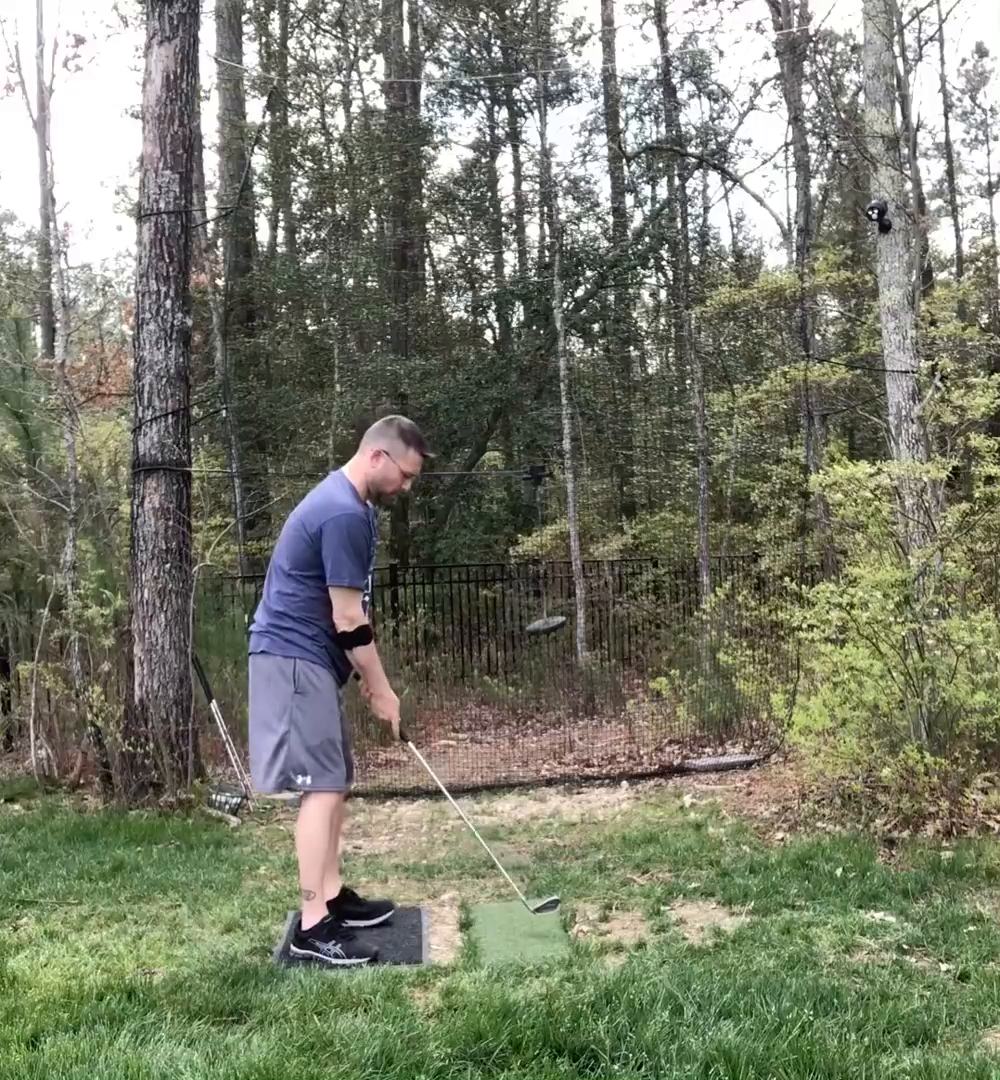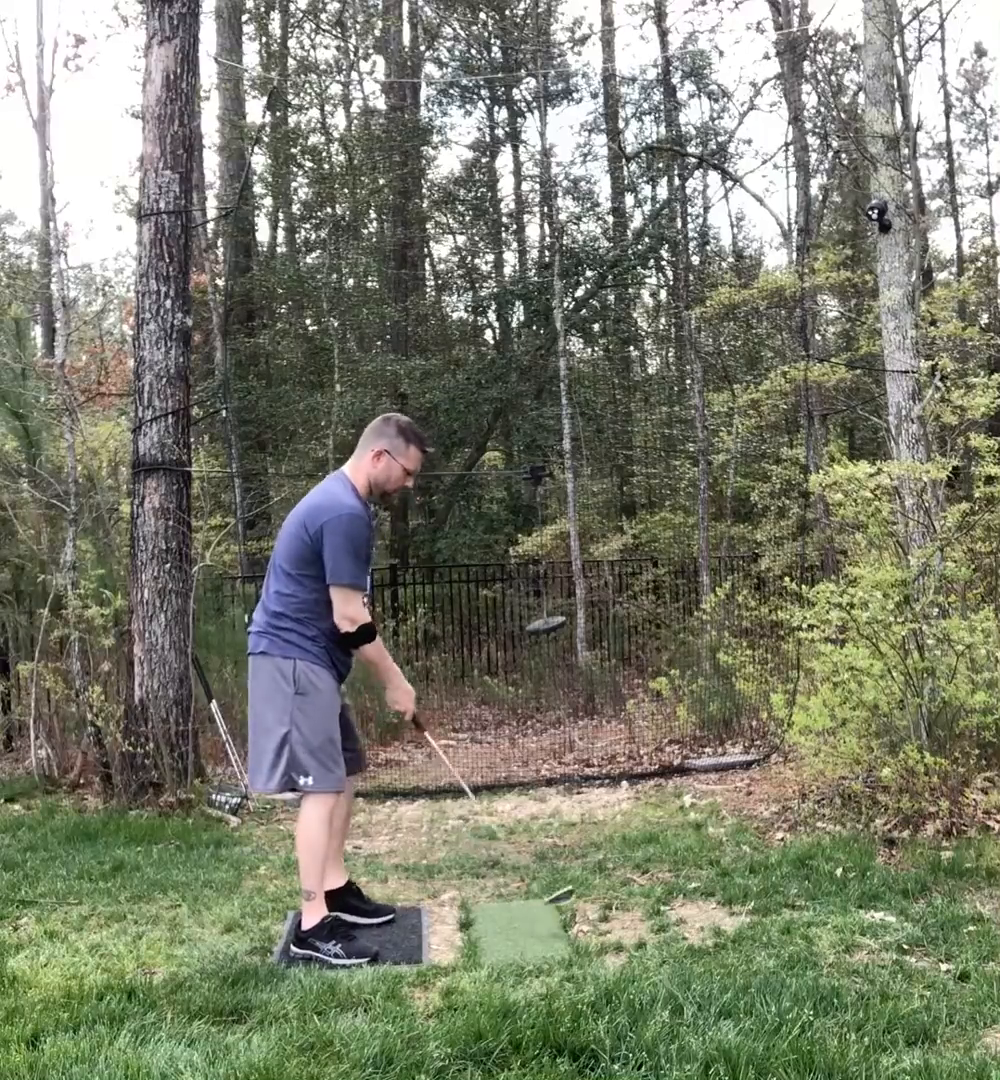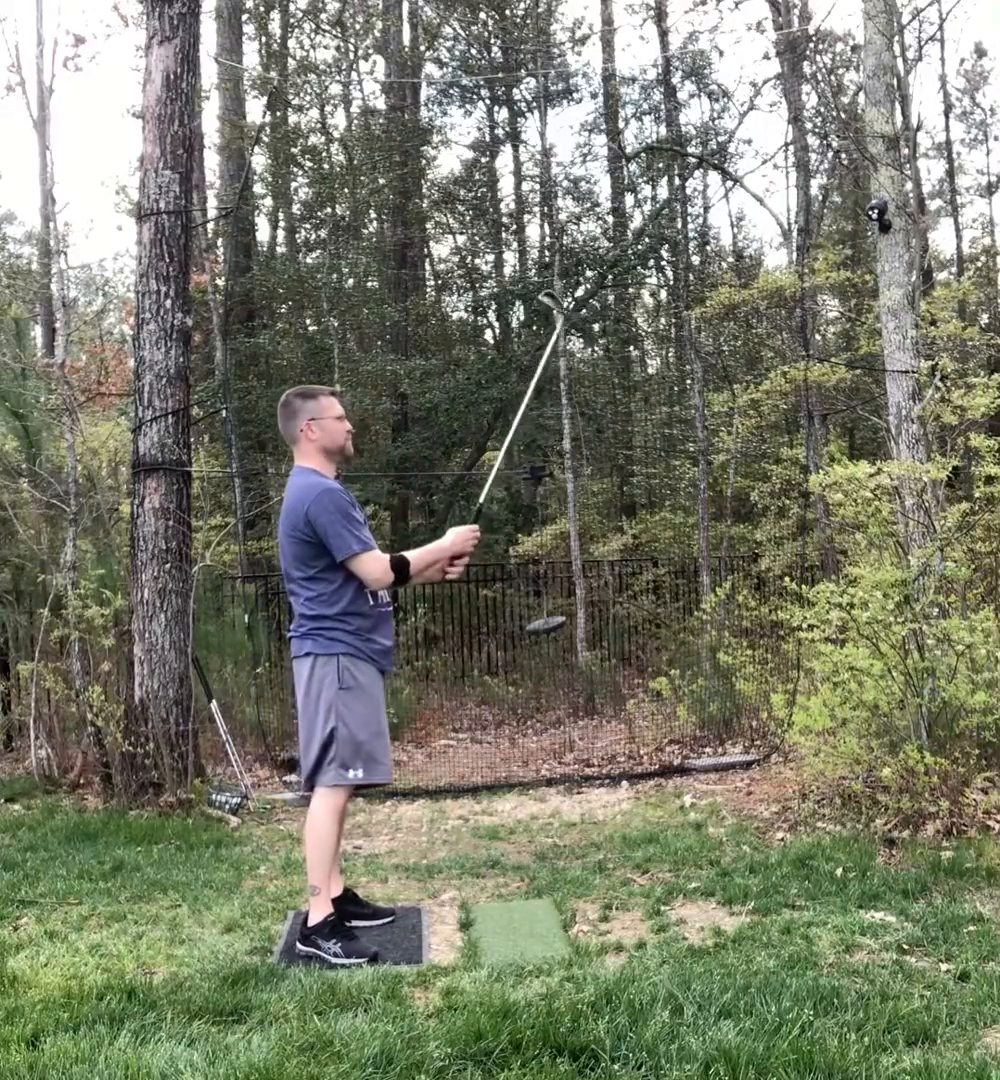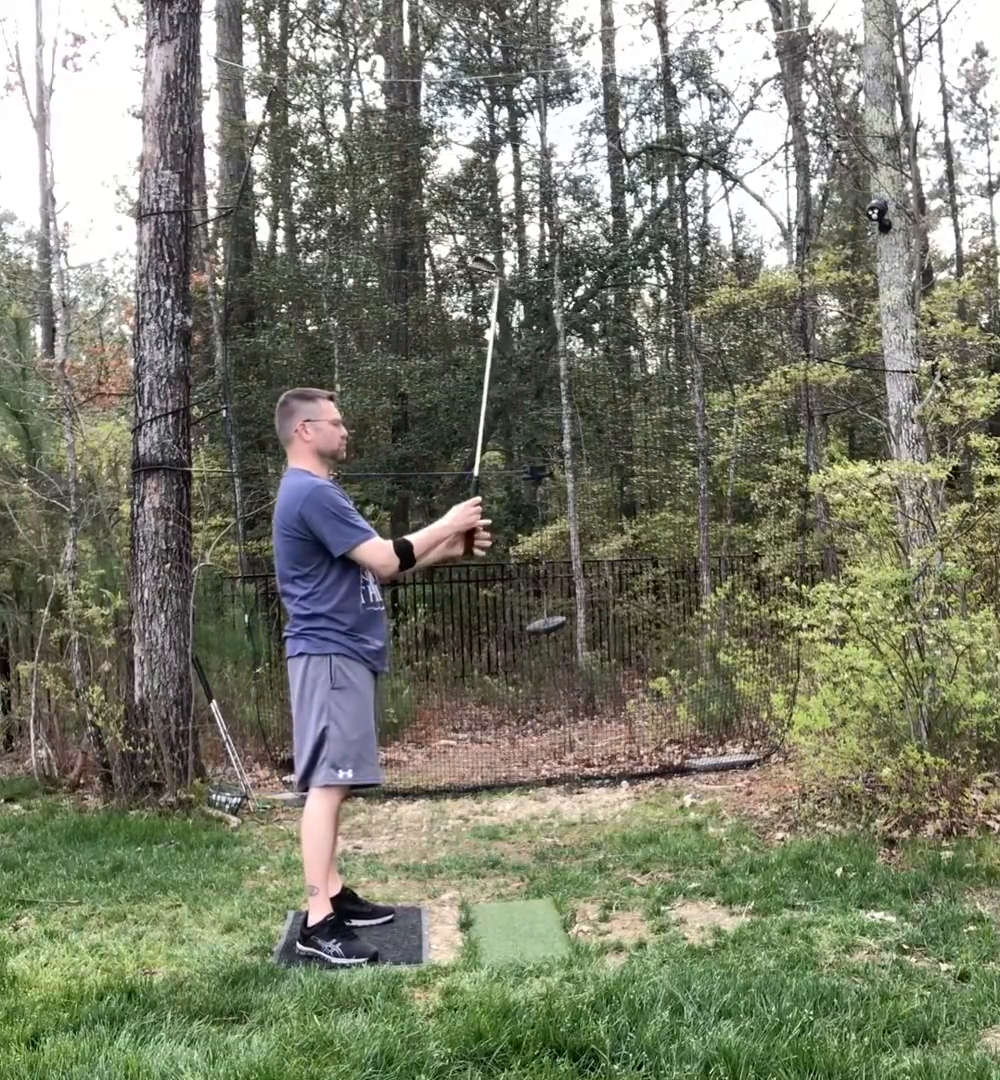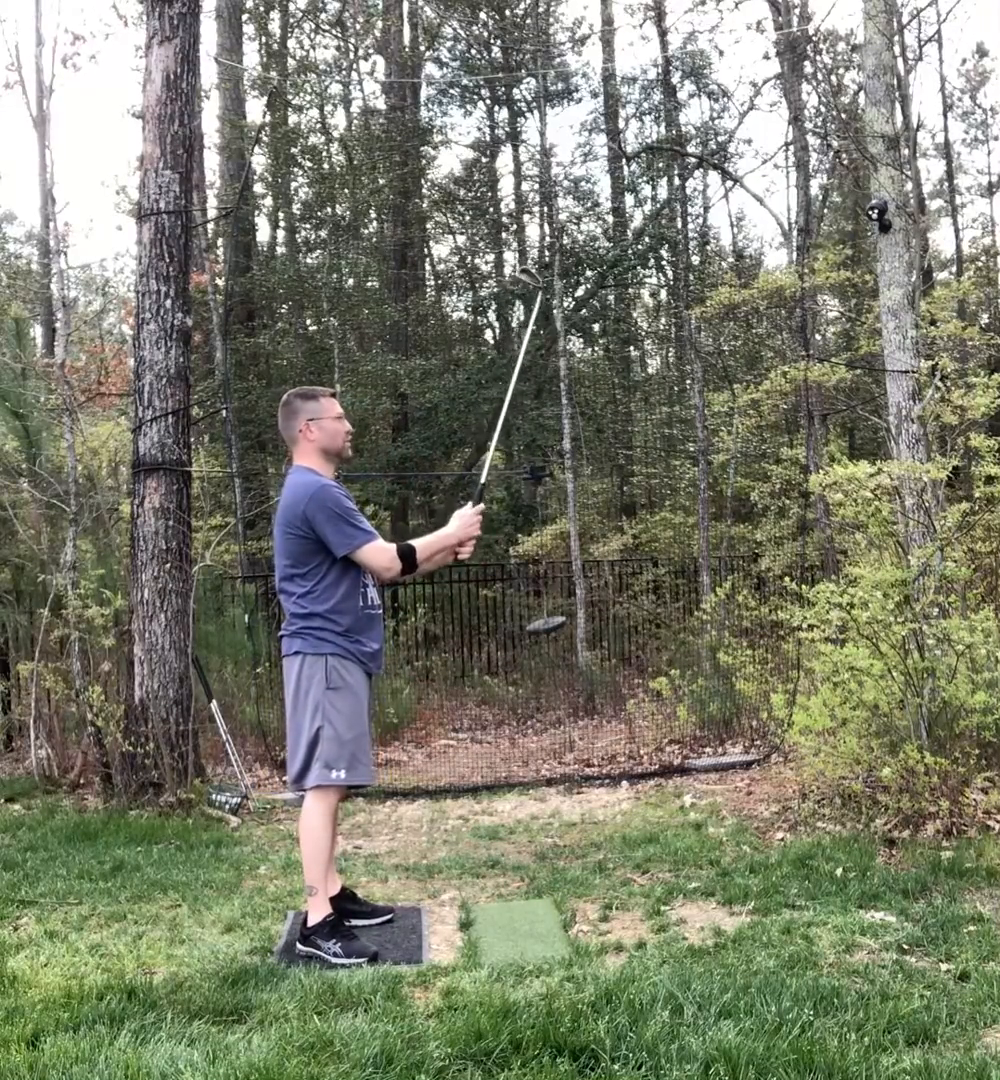
dt=1s
person 1, frame 1
left shoulder: (353, 504)
right shoulder: (344, 514)
left elbow: (353, 610)
right elbow: (348, 619)
left wrist: (369, 677)
right wrist: (380, 689)
left hip: (312, 660)
right hip: (295, 660)
left knee: (333, 781)
right knee: (321, 787)
left ankle: (332, 895)
right ankle: (313, 925)
person 1, frame 2
left shoulder: (346, 502)
right shoulder: (345, 512)
left elbow: (351, 604)
right elbow: (350, 619)
left wrist: (384, 672)
right wrist: (393, 682)
left hip: (313, 660)
right hip: (295, 660)
left knee: (342, 774)
right knee: (320, 787)
left ankle: (336, 889)
right ankle: (313, 925)
person 1, frame 3
left shoulder: (322, 491)
right shoulder: (320, 494)
left elbow: (370, 572)
right elbow: (378, 574)
left wrist: (434, 567)
right wrist: (443, 547)
left hip: (347, 654)
right hip: (336, 655)
left knee: (337, 783)
right knee: (333, 783)
left ankle: (336, 894)
right ankle: (318, 922)
person 1, frame 4
left shoulder: (318, 491)
right shoulder: (311, 493)
left elbow: (378, 565)
right elbow: (384, 559)
left wrist: (451, 547)
right wrist: (445, 524)
left hip: (344, 654)
right hip: (329, 655)
left knee: (334, 781)
right knee: (326, 782)
left ankle: (334, 894)
right ankle: (318, 922)
person 1, frame 5
left shoulder: (318, 491)
right shoulder: (317, 493)
left elbow: (377, 565)
right elbow: (387, 564)
left wrist: (445, 552)
right wrist: (449, 533)
left hip: (339, 654)
right hip: (325, 655)
left knee: (332, 782)
right knee: (324, 784)
left ankle: (333, 893)
right ankle: (317, 922)
